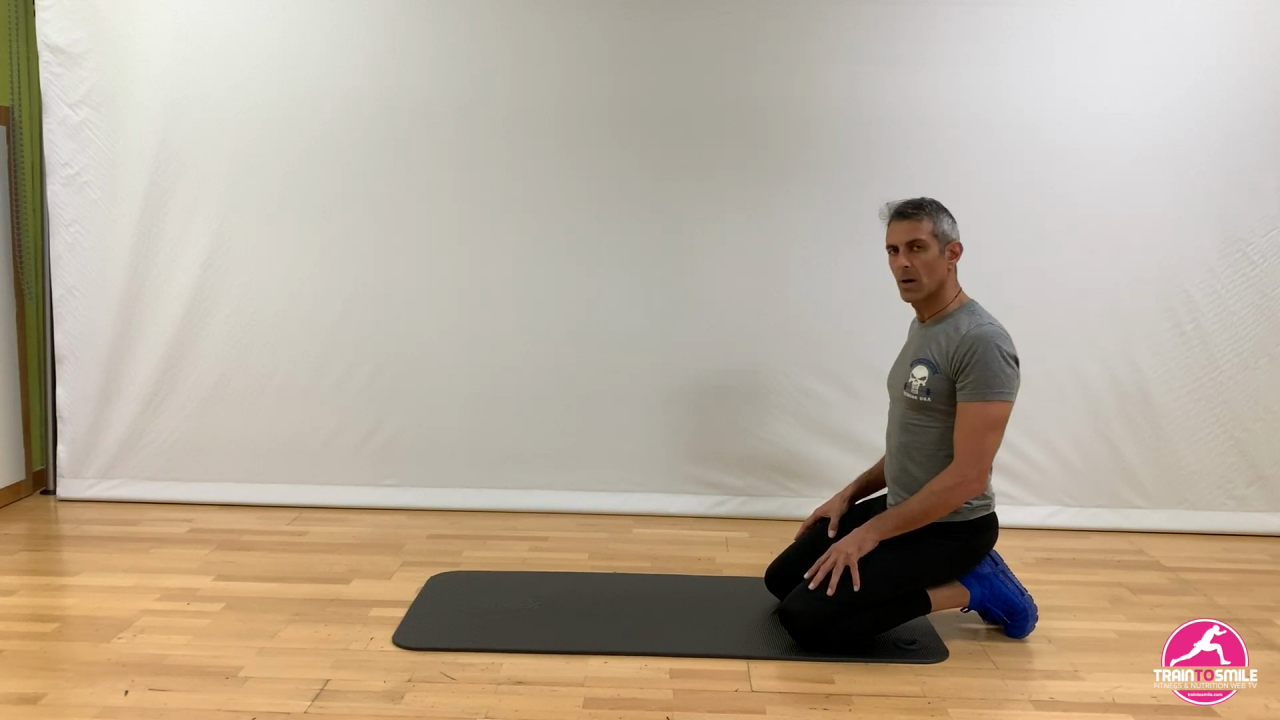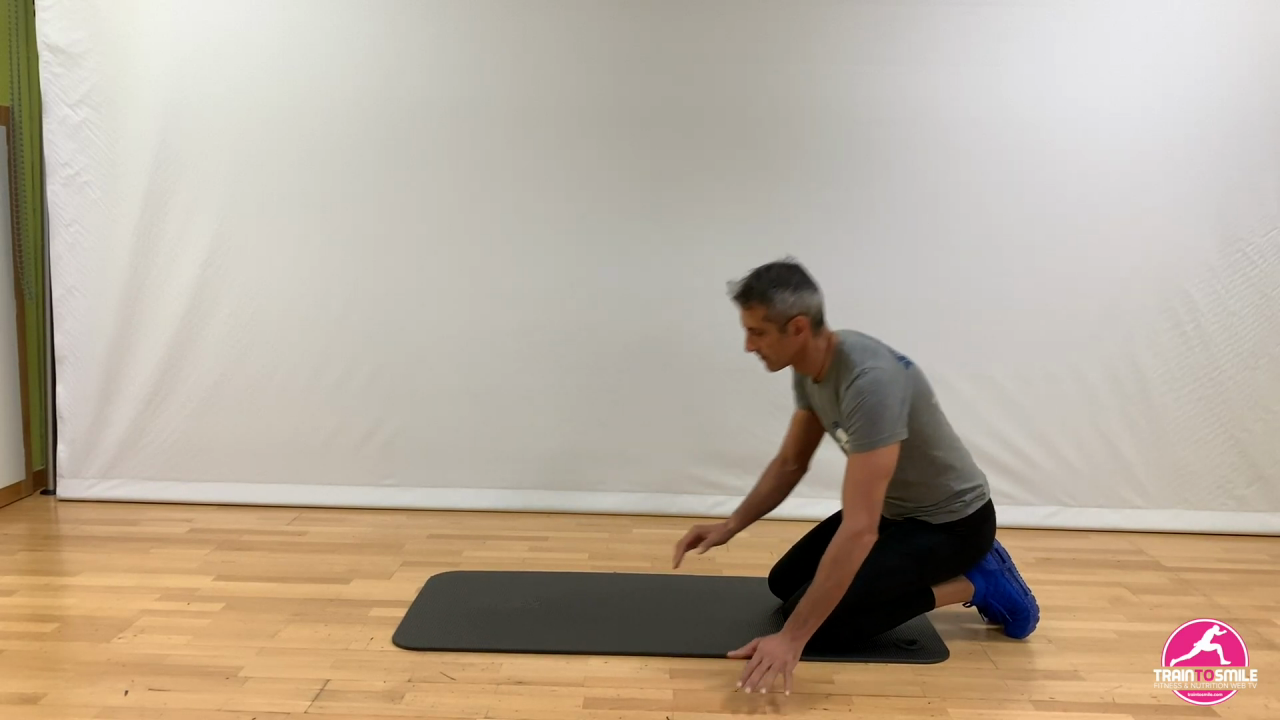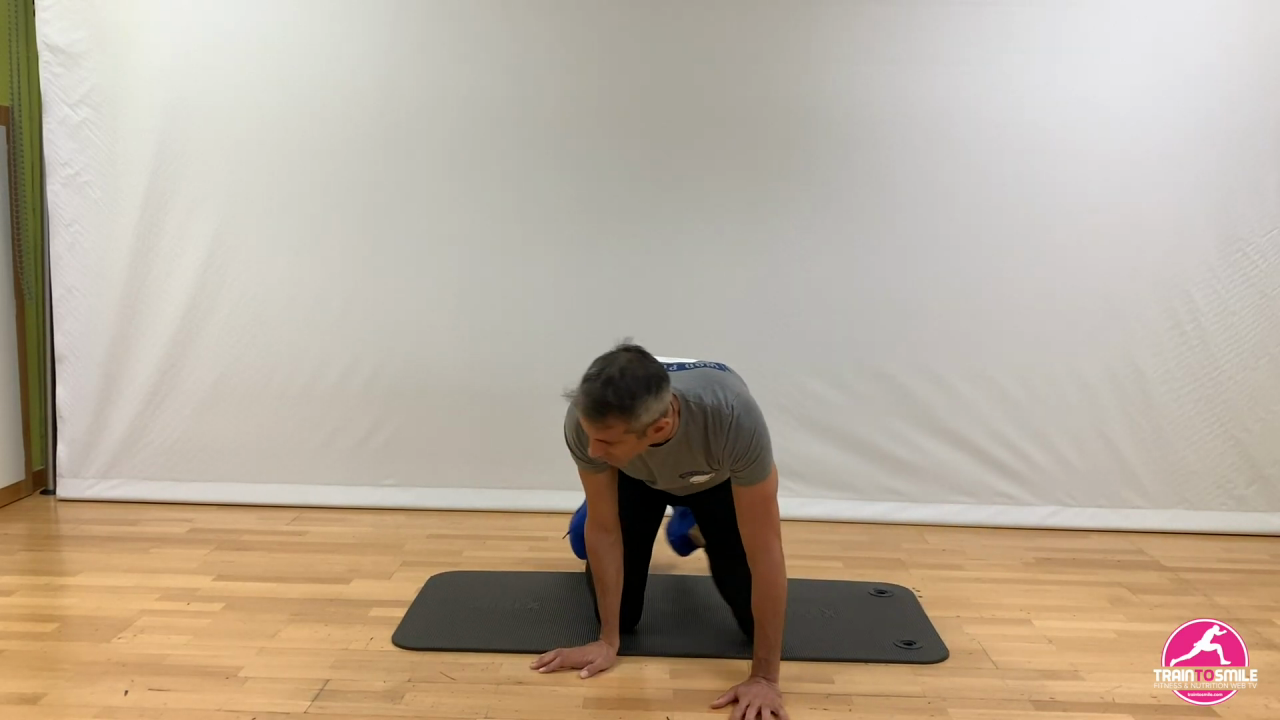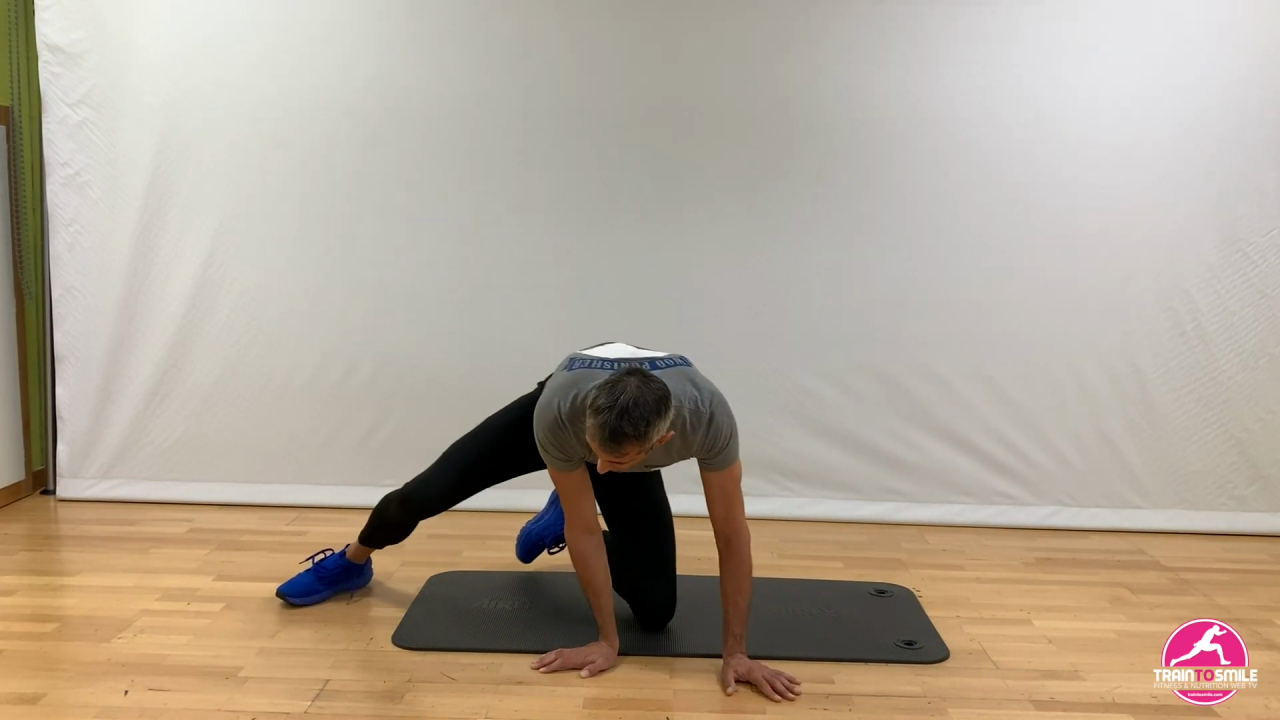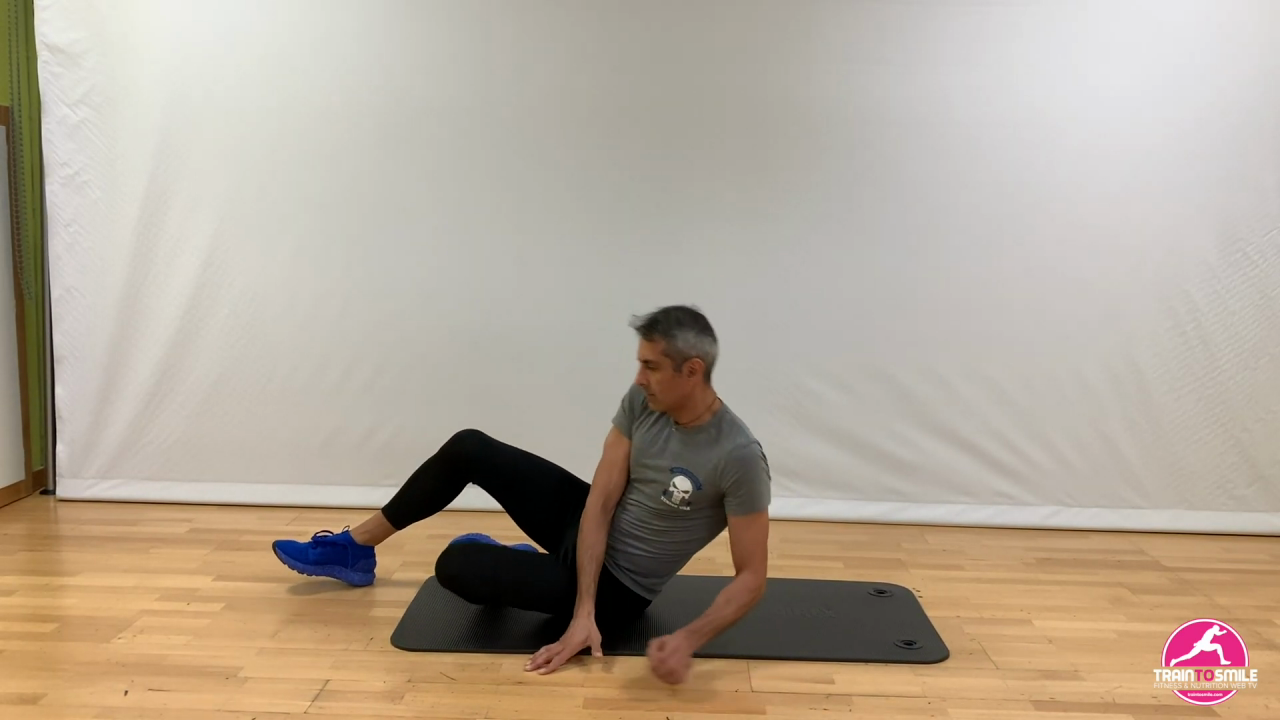
dt=1s
person 1, frame 1
left shoulder: (981, 343)
right shoulder: (922, 327)
left elbow: (968, 475)
left wrist: (871, 534)
right wrist: (850, 494)
left hip: (948, 528)
right hip: (902, 506)
left knee: (804, 617)
right knee: (783, 579)
left ankle: (969, 588)
right ankle: (956, 576)
person 1, frame 2
left shoulder: (871, 383)
right shoulder: (809, 369)
left elbow: (860, 528)
right elbow: (791, 460)
left wrist: (791, 639)
right wrist: (731, 525)
left hip: (951, 525)
right hip: (899, 509)
right knee: (785, 582)
left ankle: (968, 583)
right ankle: (936, 575)
person 1, frame 3
left shoulder: (733, 416)
right shoulder: (588, 417)
left elbow: (766, 551)
right elbow: (602, 527)
left wrist: (765, 678)
right wrist: (607, 641)
left hip: (717, 477)
right hip: (639, 477)
left knee: (758, 621)
right knee: (618, 615)
left ankle: (699, 527)
person 1, frame 4
left shoulder: (706, 414)
right shoulder: (558, 412)
left elbow: (731, 536)
right elbow: (584, 530)
left wrist: (736, 653)
right wrist: (607, 641)
left hip: (637, 471)
right hip: (565, 411)
left knee: (657, 610)
right knee: (421, 496)
left ankle: (561, 521)
right ankle: (350, 562)
person 1, frame 5
left shoulder: (739, 457)
right shoulder: (641, 401)
left elbow: (751, 575)
right elbow: (601, 501)
left wrist: (690, 640)
right wrist: (581, 611)
left hip: (618, 582)
right hip: (585, 522)
left knee: (455, 568)
right knee: (468, 448)
left ankle: (510, 558)
right ankle: (354, 549)
